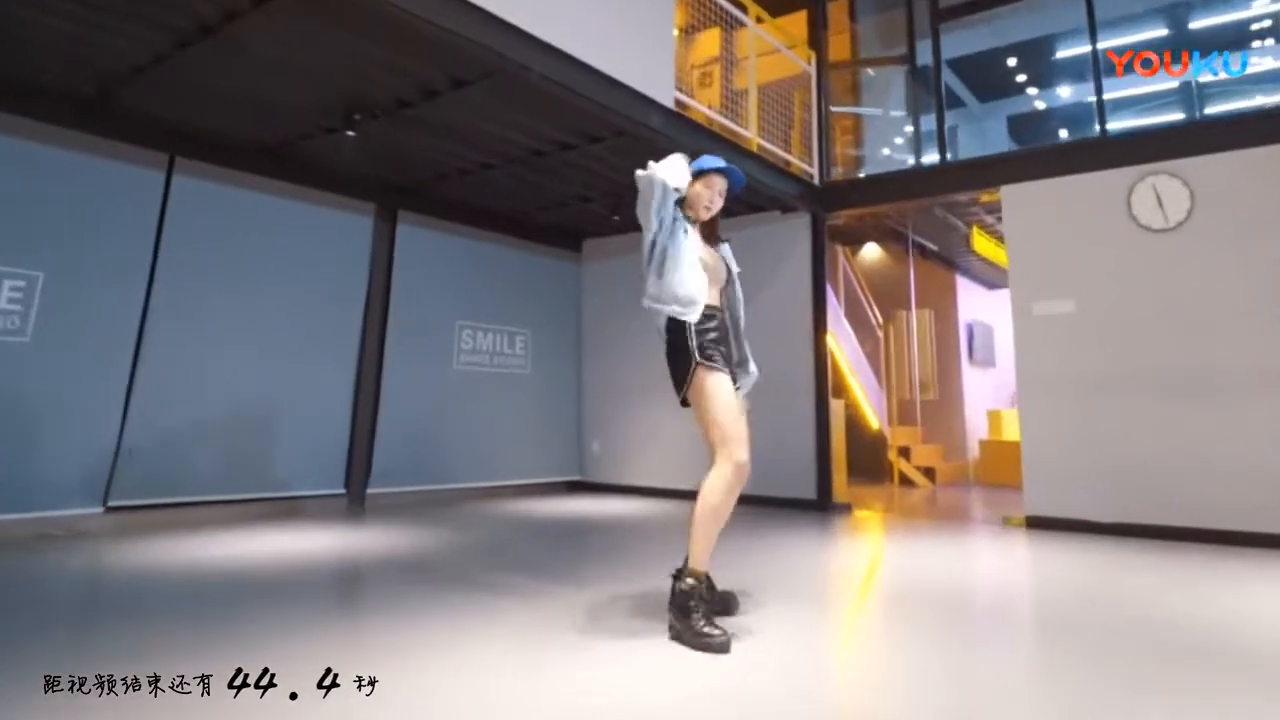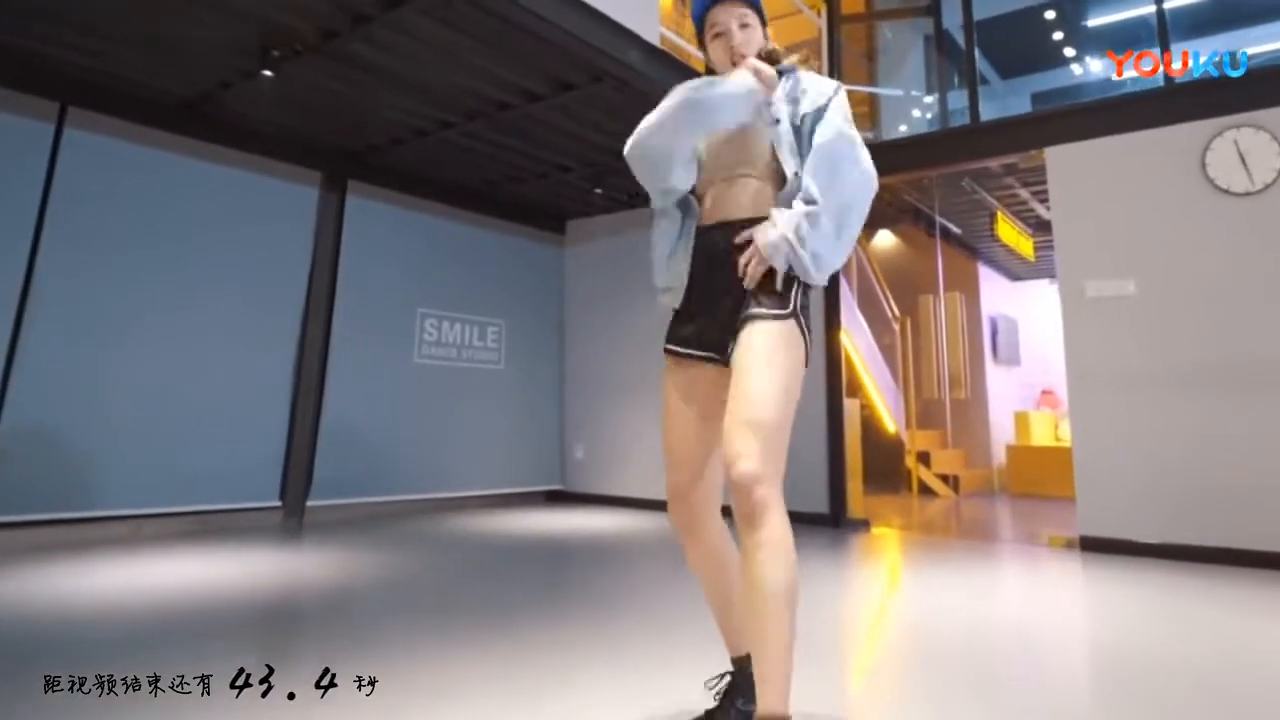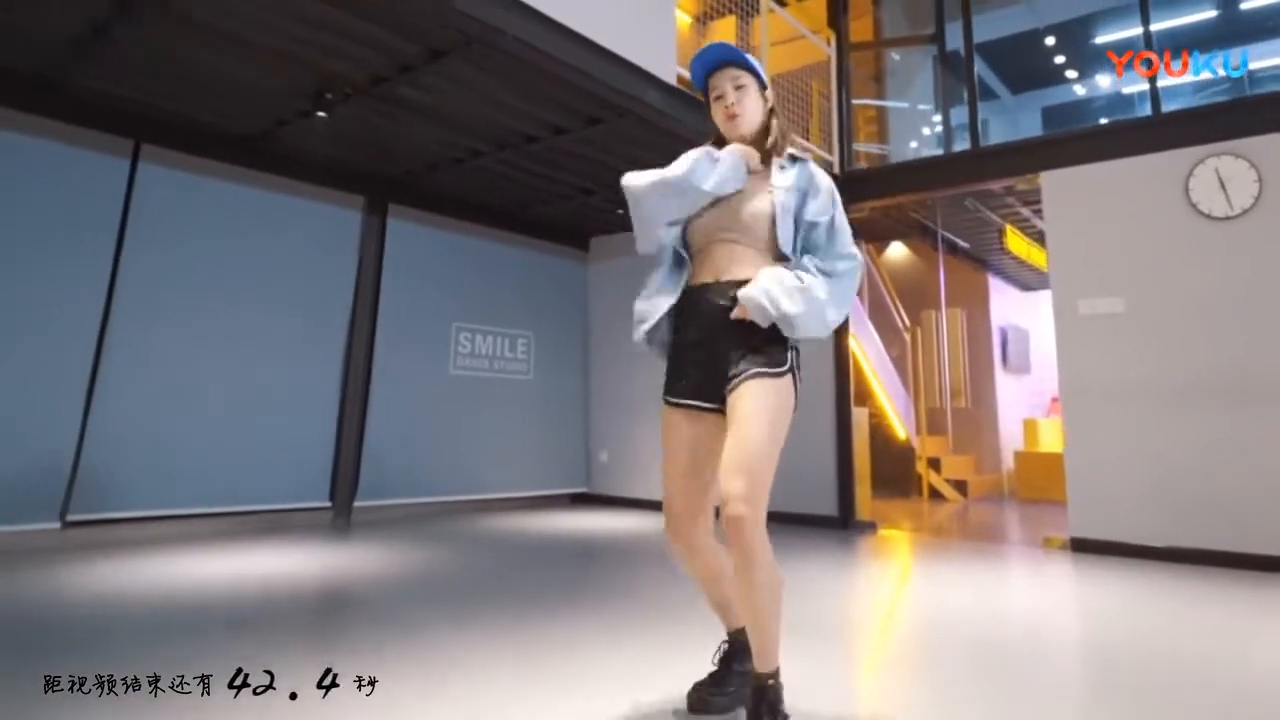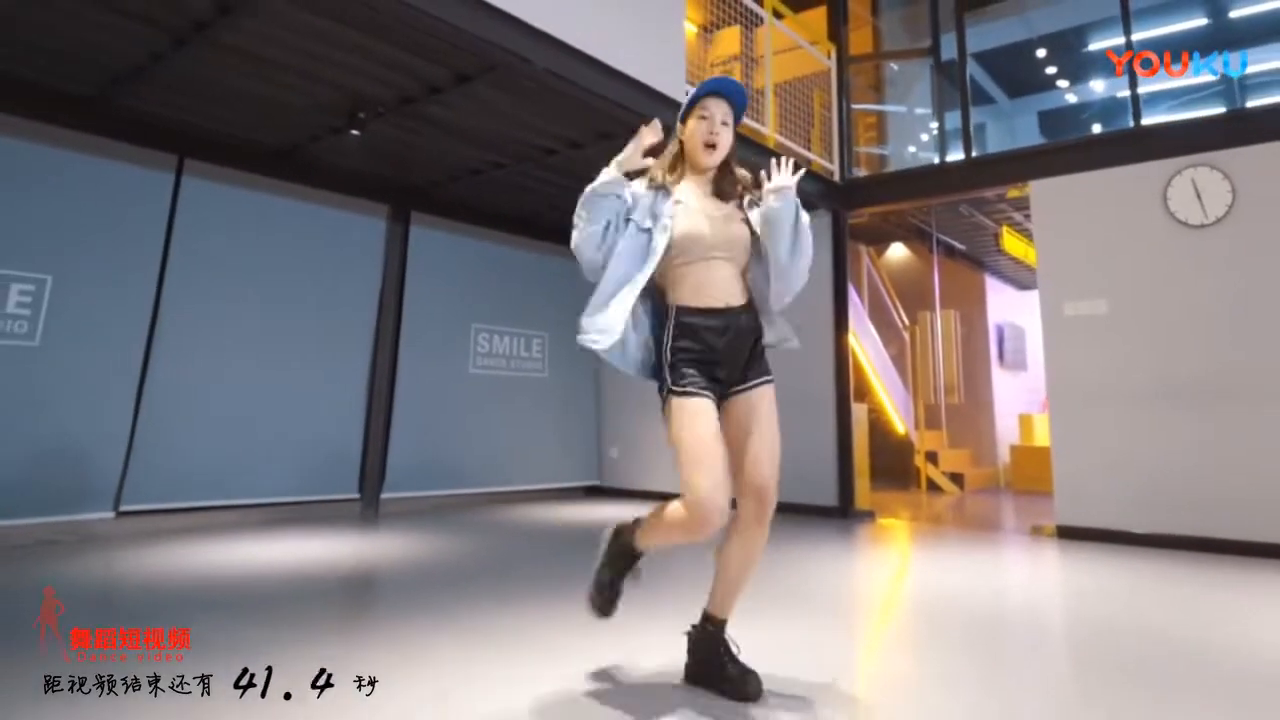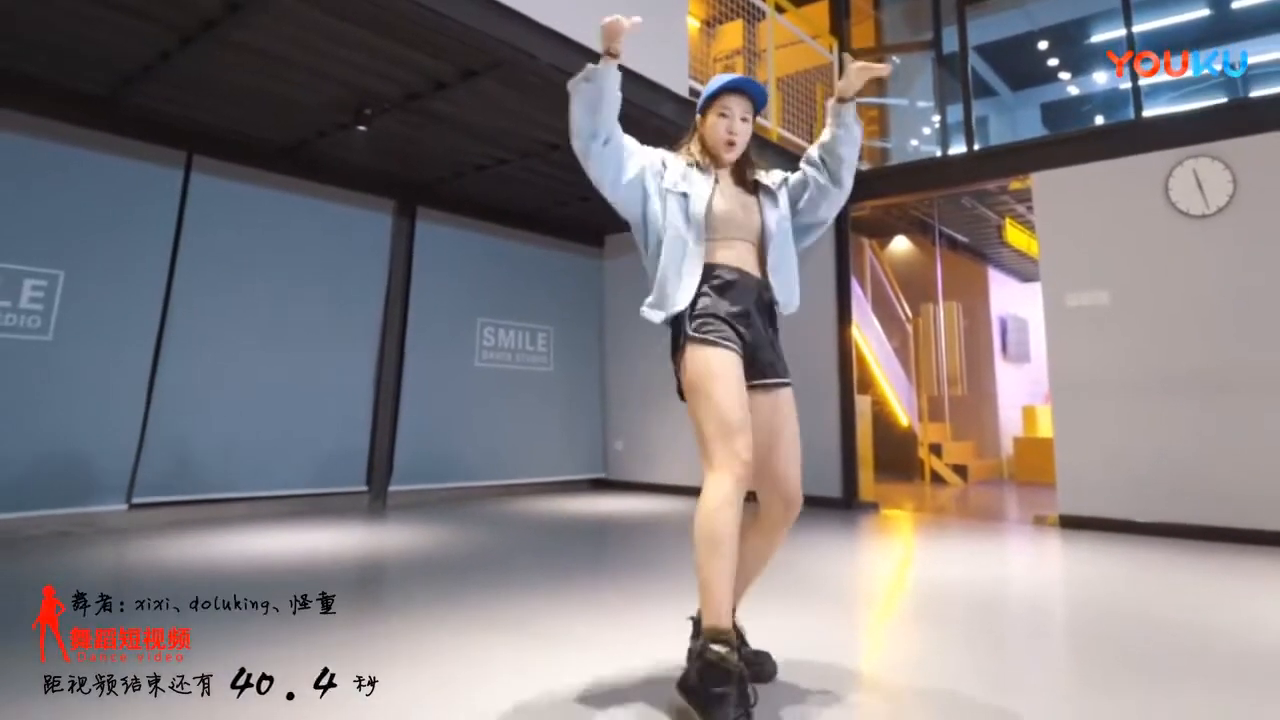
dt=1s
person 1, frame 1
left shoulder: (717, 248)
right shoulder: (667, 225)
right elbow: (657, 179)
left wrist: (744, 370)
right wrist: (679, 168)
left hip: (716, 343)
right hip: (690, 342)
left knee: (729, 465)
right knee: (733, 457)
left ankle: (694, 579)
right ankle: (692, 591)
person 1, frame 2
left shoulder: (806, 94)
right shoulder: (699, 114)
left elbow: (847, 174)
right elbow: (650, 159)
left wrist: (785, 239)
right wrist: (729, 92)
left hip: (769, 283)
right hip: (698, 291)
left knee: (752, 480)
right knee: (688, 501)
person 1, frame 3
left shoulder: (801, 179)
right shoulder: (698, 171)
left elbow: (839, 273)
right elbow: (643, 204)
left wrist: (776, 295)
right wrist: (710, 166)
left hip: (762, 341)
right hip: (690, 344)
left knee: (741, 511)
right knee: (684, 529)
right ankle: (738, 641)
person 1, frame 4
left shoulder: (750, 202)
right shoulder: (648, 195)
left elbow: (785, 280)
right elbow: (591, 250)
left wrist: (786, 203)
right wrist: (621, 172)
left hip: (744, 353)
right hip: (683, 354)
left knee: (761, 497)
right knee: (708, 508)
left ankle: (709, 642)
right ankle: (629, 542)
person 1, frame 5
left shoulder: (770, 188)
right shoulder: (668, 175)
left elbow: (828, 184)
right elbow: (597, 145)
left wrist: (844, 104)
right wrist: (607, 64)
left hip: (760, 327)
right hip: (705, 314)
left knee: (784, 496)
right knee: (730, 464)
left ankle: (725, 627)
right ankle: (712, 663)
